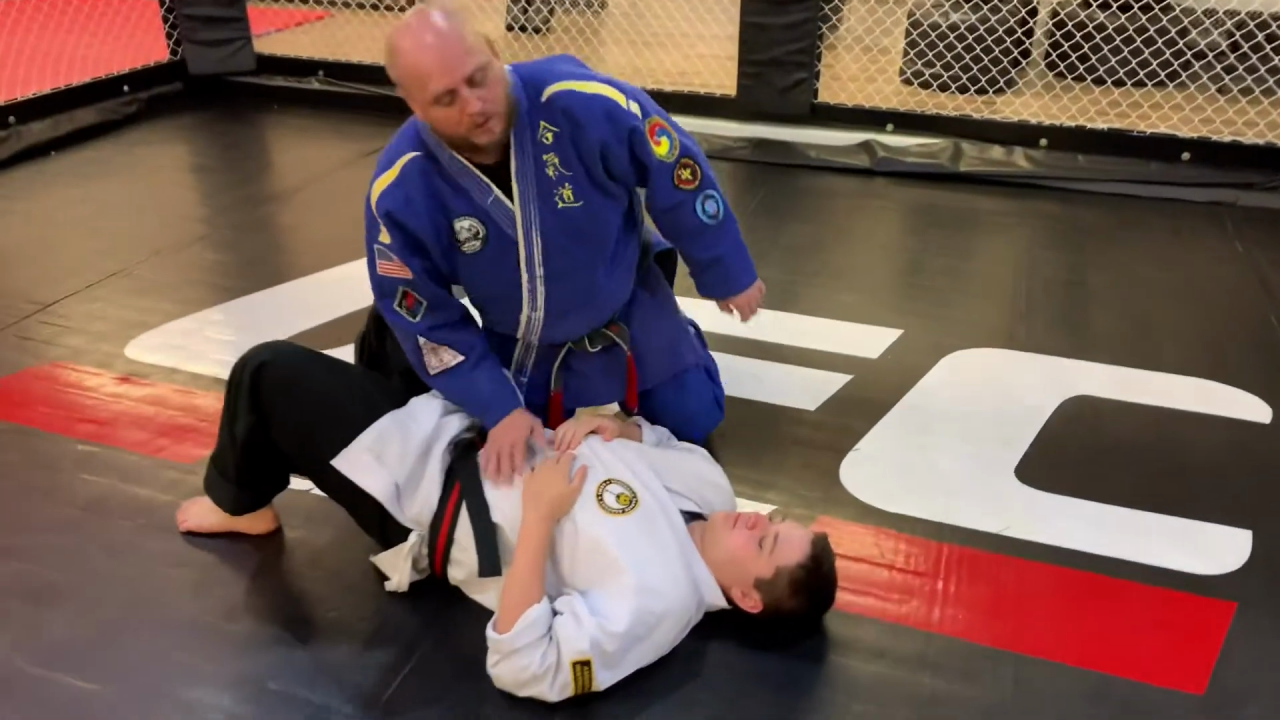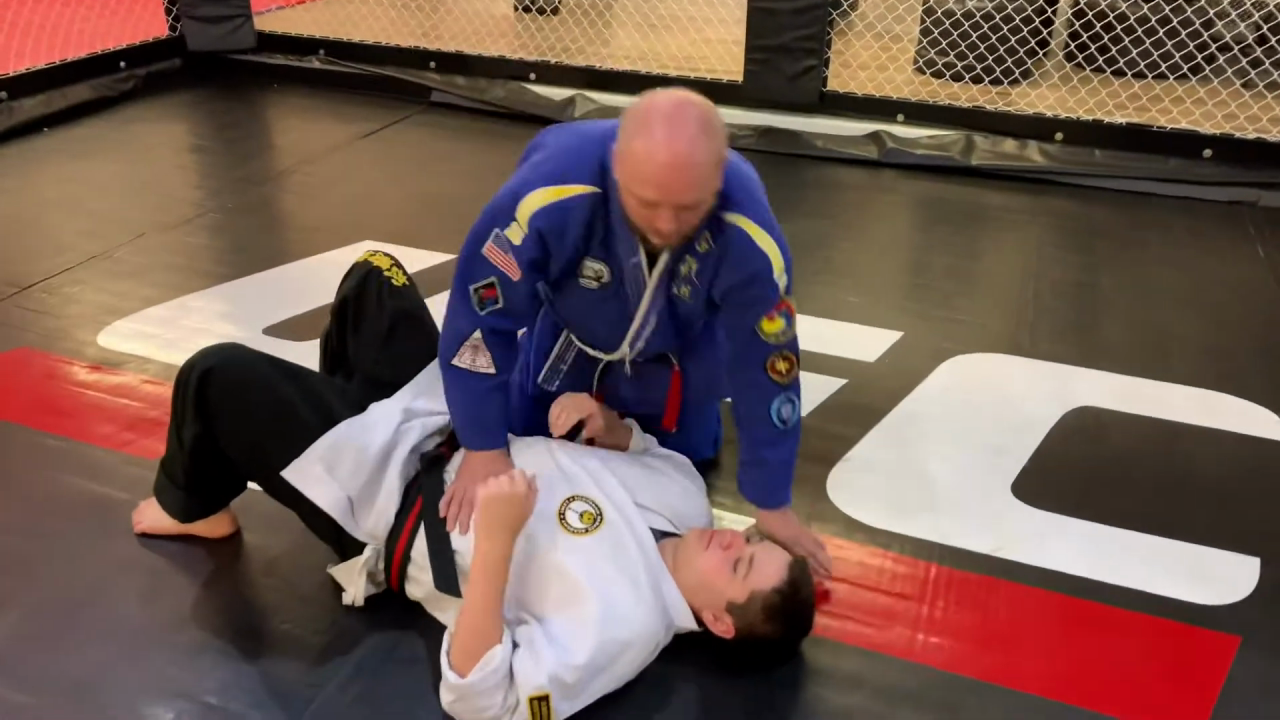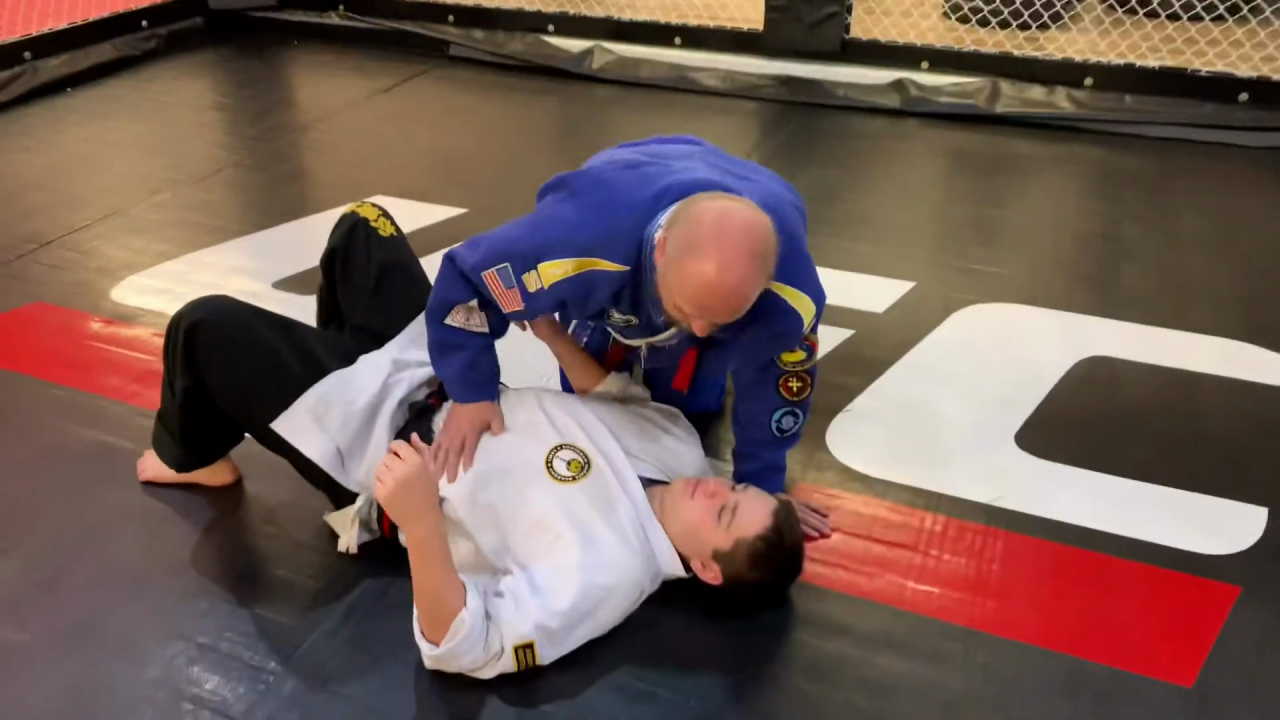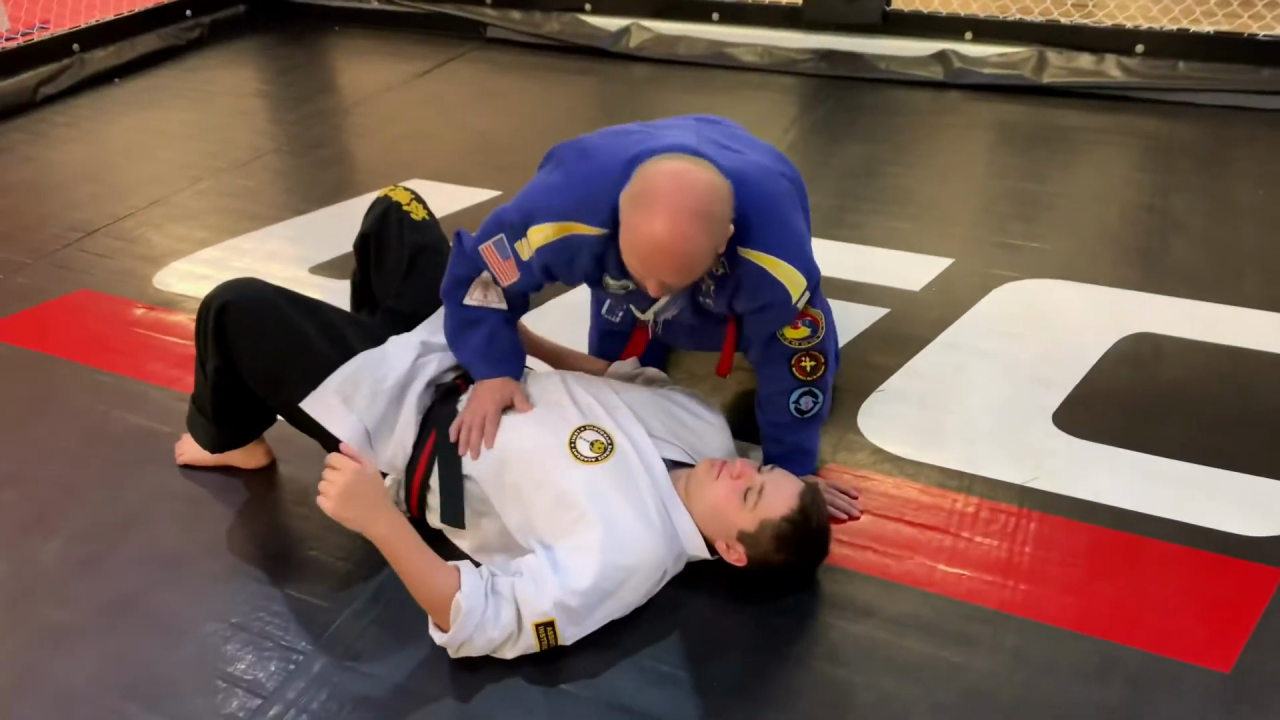
dt=0.5s
person 1, frame 1
left shoulder: (655, 600)
right shoulder: (707, 485)
left elbow: (521, 667)
right elbow: (655, 439)
left wrist: (539, 514)
right wrist: (613, 423)
left hip: (428, 498)
right hip: (484, 428)
left knee: (268, 372)
left ankle: (238, 505)
right ankle: (372, 399)
person 1, frame 2
left shoulder: (622, 626)
right shoulder: (683, 497)
right elbow: (635, 447)
left wrist: (494, 538)
right wrist: (601, 413)
left hip: (388, 511)
right hip: (448, 436)
left knee: (217, 376)
right knee: (374, 276)
left ankle: (191, 509)
right ankle: (340, 412)
person 1, frame 3
left shoulder: (606, 572)
right shoulder: (678, 448)
left elbow: (458, 646)
right elbow: (614, 399)
left wrist: (417, 520)
right wrist: (551, 330)
left hip: (380, 448)
right hip: (442, 385)
left knee: (205, 328)
right knee: (363, 225)
left ankle: (194, 458)
right ankle: (337, 360)
person 1, frame 4
left shoulder: (629, 552)
right shoulder: (705, 430)
left elbow: (475, 625)
left wrist: (378, 519)
right wrist: (528, 341)
left hip: (414, 436)
right hip: (470, 369)
left knee: (236, 309)
right knee: (396, 209)
left ankle: (228, 440)
right ankle: (371, 341)
person 2, frame 1
left shoulder: (583, 105)
right shoulder: (400, 190)
left elbow: (679, 180)
right elbow: (423, 319)
left wrist: (728, 274)
right wrist: (499, 411)
left hip: (628, 314)
right hip: (522, 350)
left knee: (693, 422)
right knee: (527, 464)
left ankle: (674, 337)
person 2, frame 2
left shoulder: (746, 232)
right shoulder: (552, 195)
left elbow: (766, 364)
right elbow: (481, 311)
left wrist: (773, 499)
right wrist: (483, 446)
left hip: (677, 350)
right hip: (569, 337)
left knee: (691, 460)
person 2, frame 3
left shoulder: (788, 289)
right shoulder: (578, 241)
left elbow: (775, 388)
right elbow: (463, 283)
left wrist: (759, 491)
right wrist: (472, 395)
left knee: (693, 413)
person 2, frame 4
left shoulder: (775, 257)
right shoulder: (569, 202)
left elbow: (795, 367)
right elbow: (478, 266)
left wrist: (792, 472)
right wrist: (494, 371)
left hip: (748, 253)
left knee: (806, 368)
